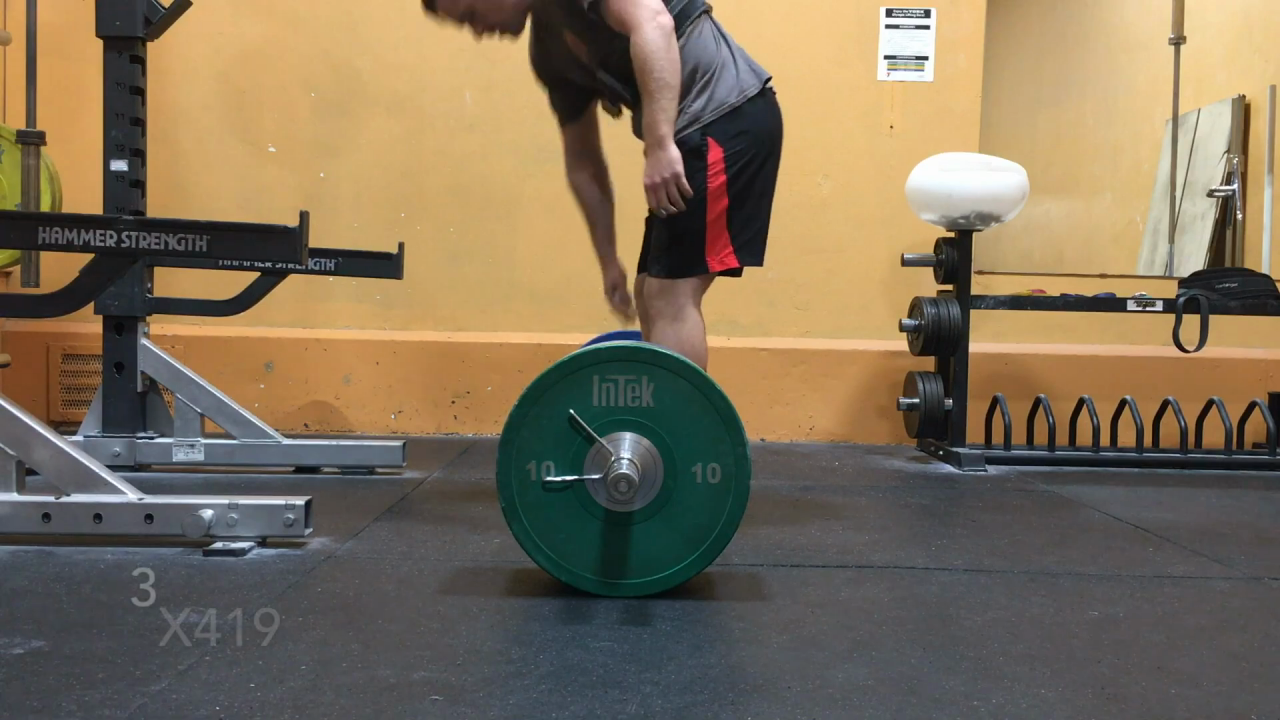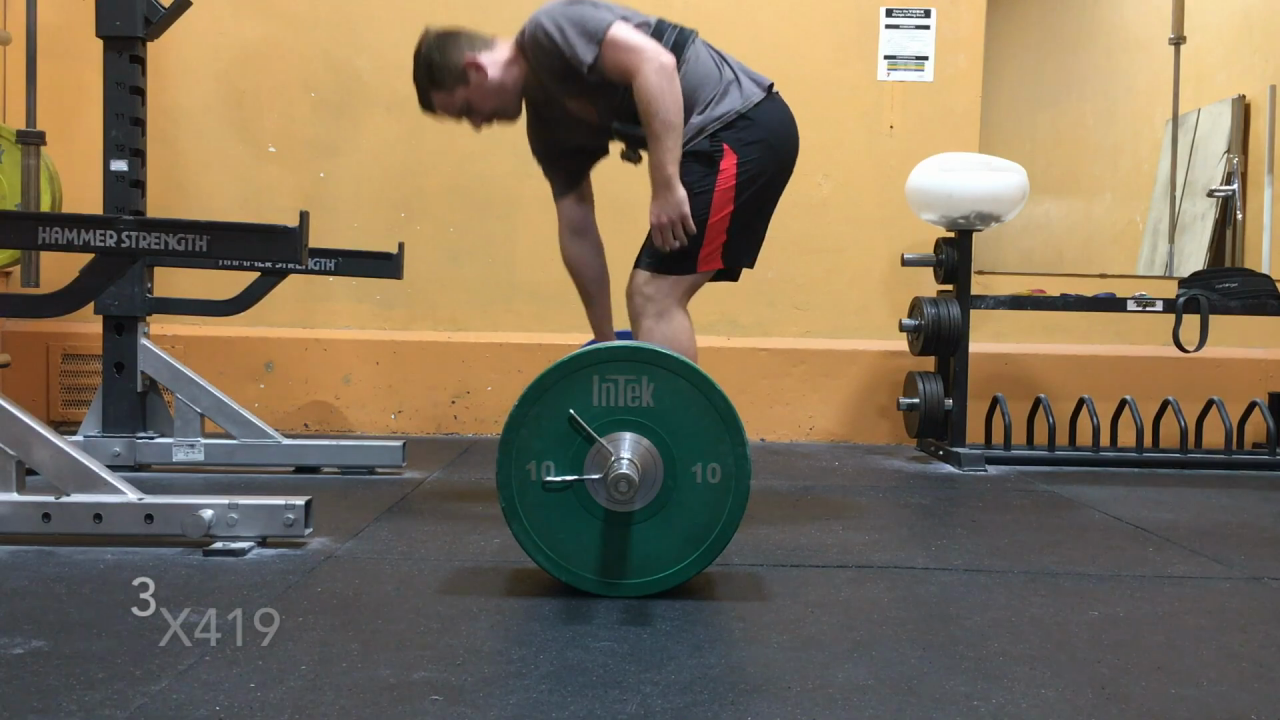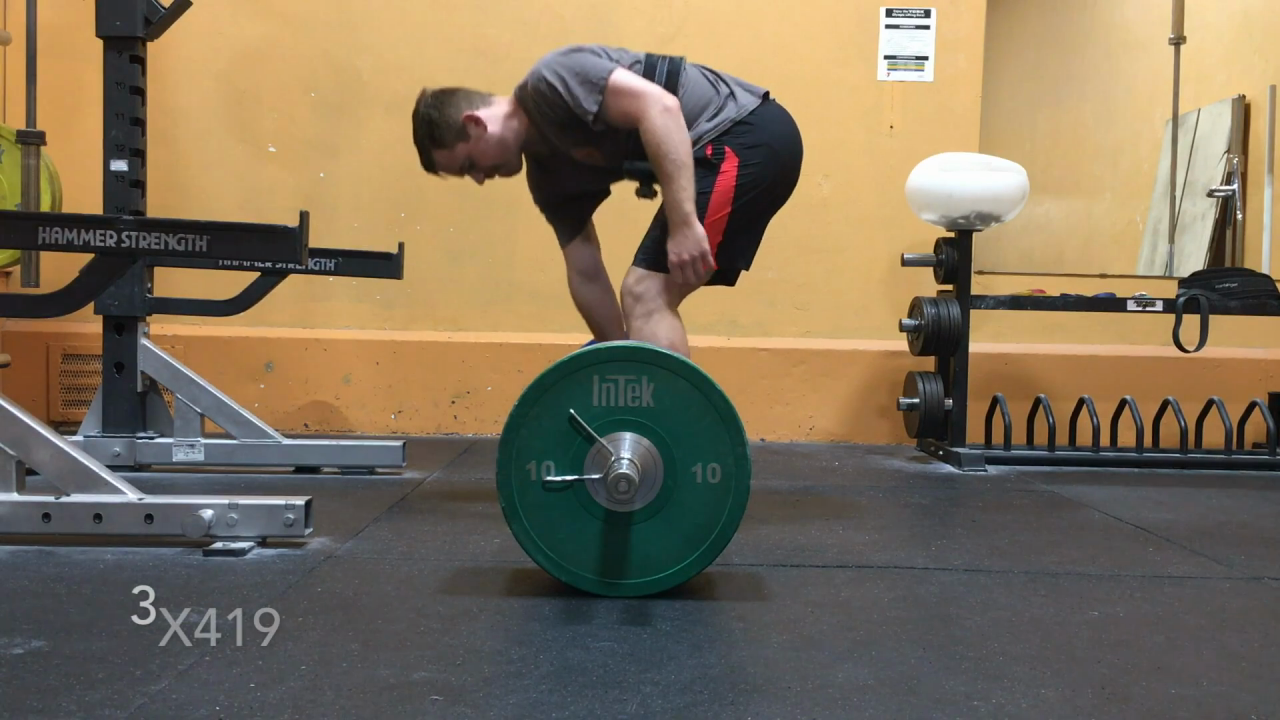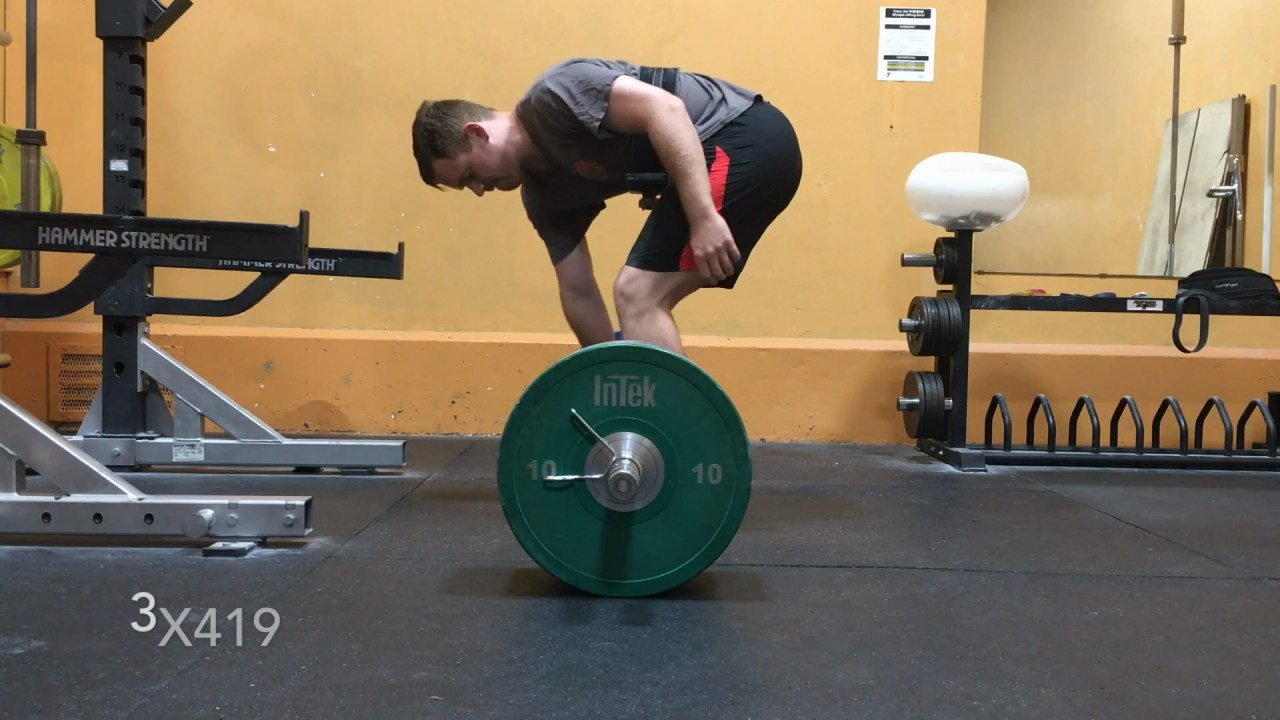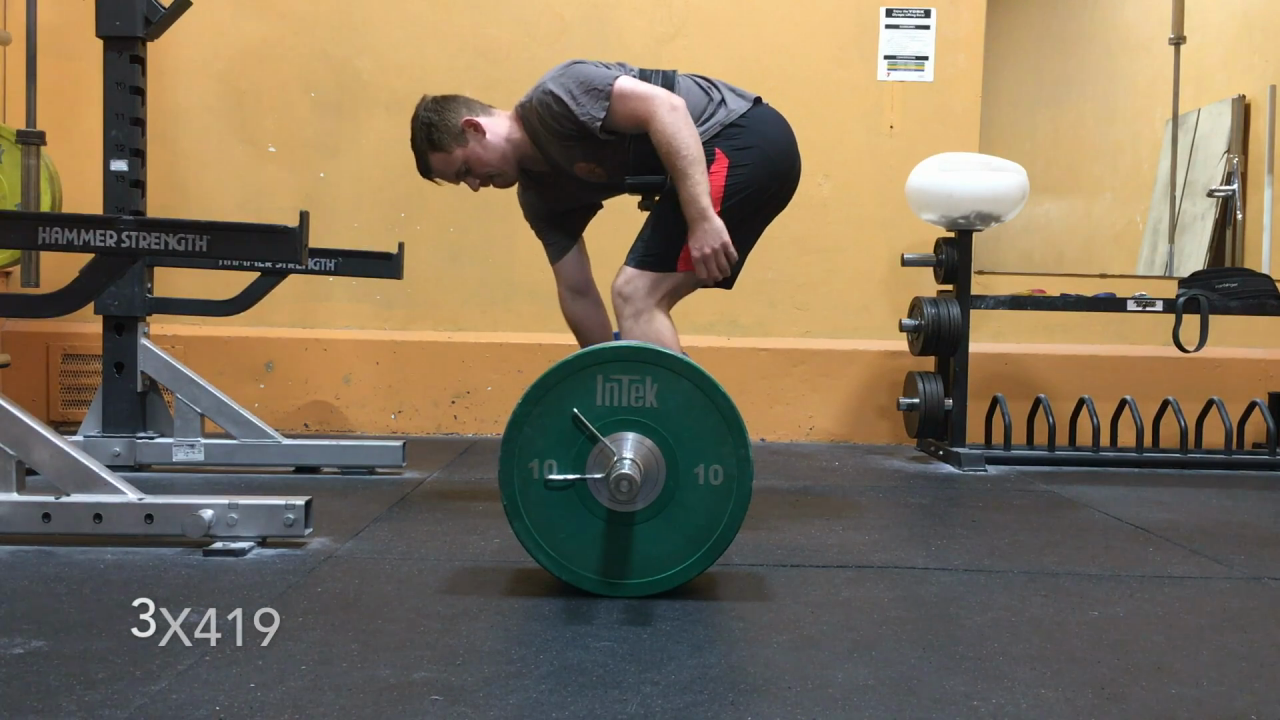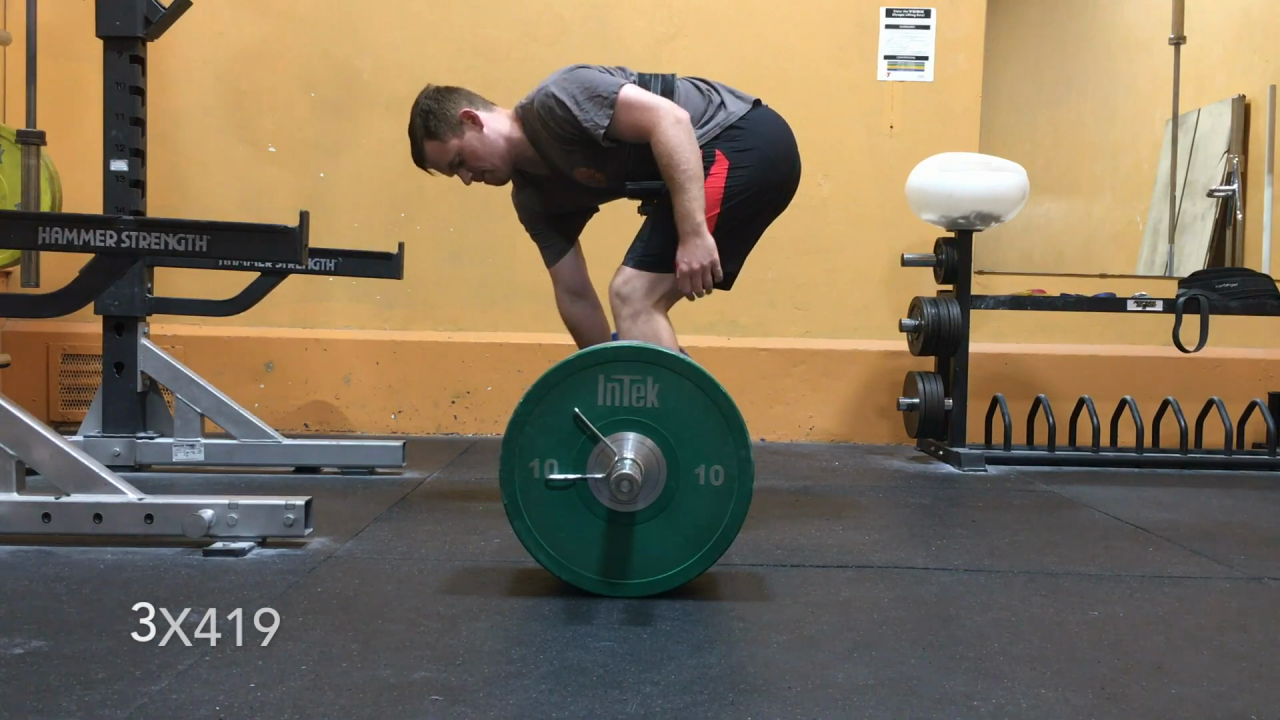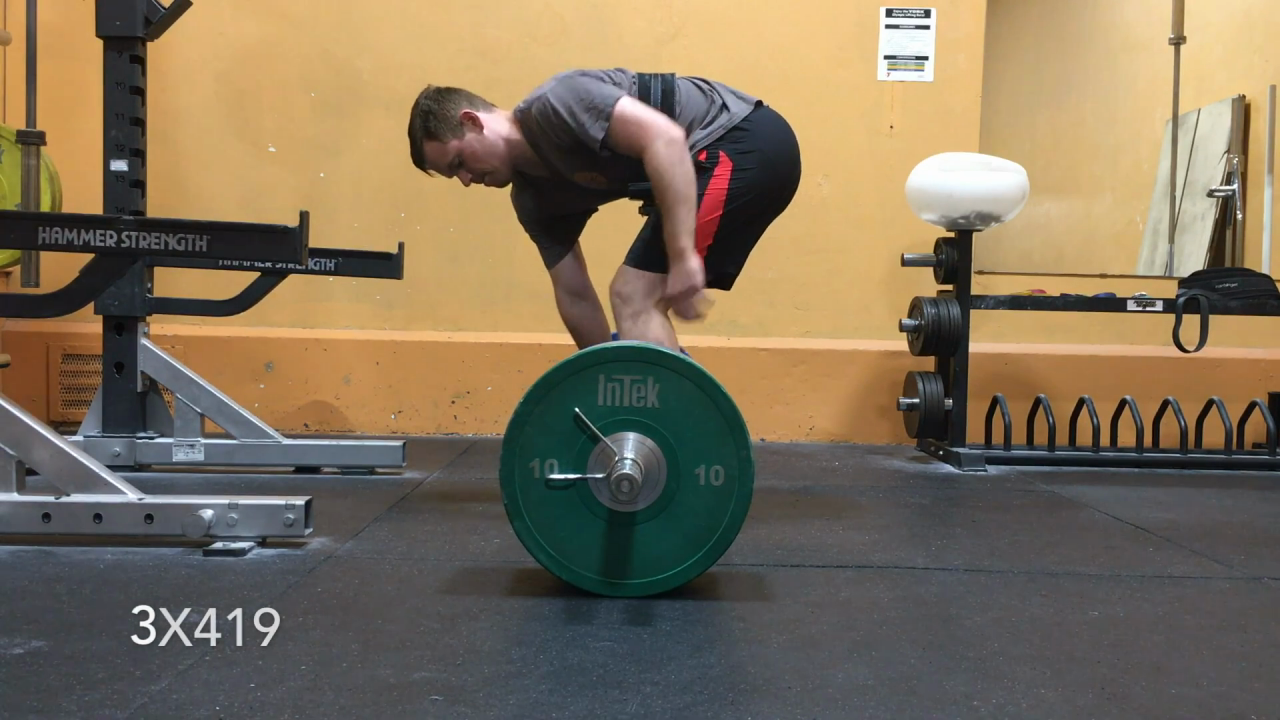
dt=0.2s
person 1, frame 1
right shoulder: (547, 47)
right elbow: (581, 157)
left wrist: (659, 146)
right wrist: (608, 261)
left hip: (727, 117)
right hip: (716, 123)
left knee: (668, 299)
right knee: (657, 299)
person 1, frame 2
left shoulder: (547, 34)
right shoulder: (546, 121)
left elbow: (656, 64)
right elbow: (577, 233)
left wrist: (665, 188)
right wrist: (605, 339)
left hip: (743, 128)
right hip: (738, 134)
left knee: (653, 295)
right knee: (656, 298)
person 1, frame 3
left shoulder: (549, 85)
right shoulder: (548, 172)
left elbow: (657, 106)
right elbow: (586, 276)
left wrist: (682, 226)
left hip: (750, 134)
right hip: (748, 143)
left knee: (645, 294)
right knee: (649, 298)
person 1, frame 4
left shoulder: (553, 97)
right shoulder: (544, 187)
left elbow: (663, 107)
right elbow: (578, 292)
left wrist: (704, 219)
left hip: (747, 138)
right hip: (750, 148)
left knee: (639, 294)
right knee: (644, 299)
person 1, frame 5
left shoulder: (553, 98)
right shoulder: (540, 191)
left elbow: (666, 107)
right elbow: (577, 293)
left wrist: (702, 219)
left hip: (746, 140)
right hip: (750, 150)
left knee: (636, 294)
right knee: (643, 299)
person 1, frame 6
left shoulder: (554, 102)
right shoulder: (534, 193)
left elbow: (669, 119)
right elbow: (574, 294)
left wrist: (693, 235)
left hip: (746, 142)
left knee: (633, 295)
right knee: (640, 300)
person 1, frame 7
left shoulder: (552, 108)
right shoulder: (533, 193)
left elbow: (665, 136)
right elbow: (573, 295)
left wrist: (683, 257)
left hip: (747, 143)
left knee: (635, 294)
right knee: (637, 296)
